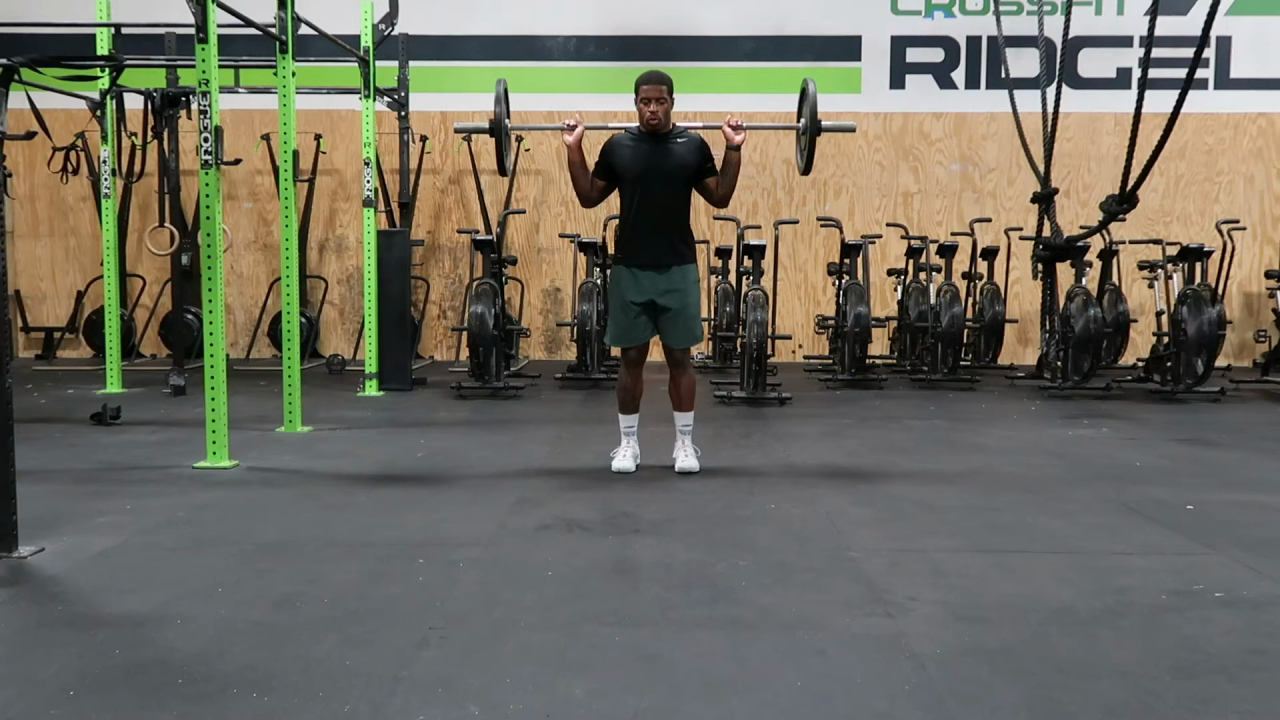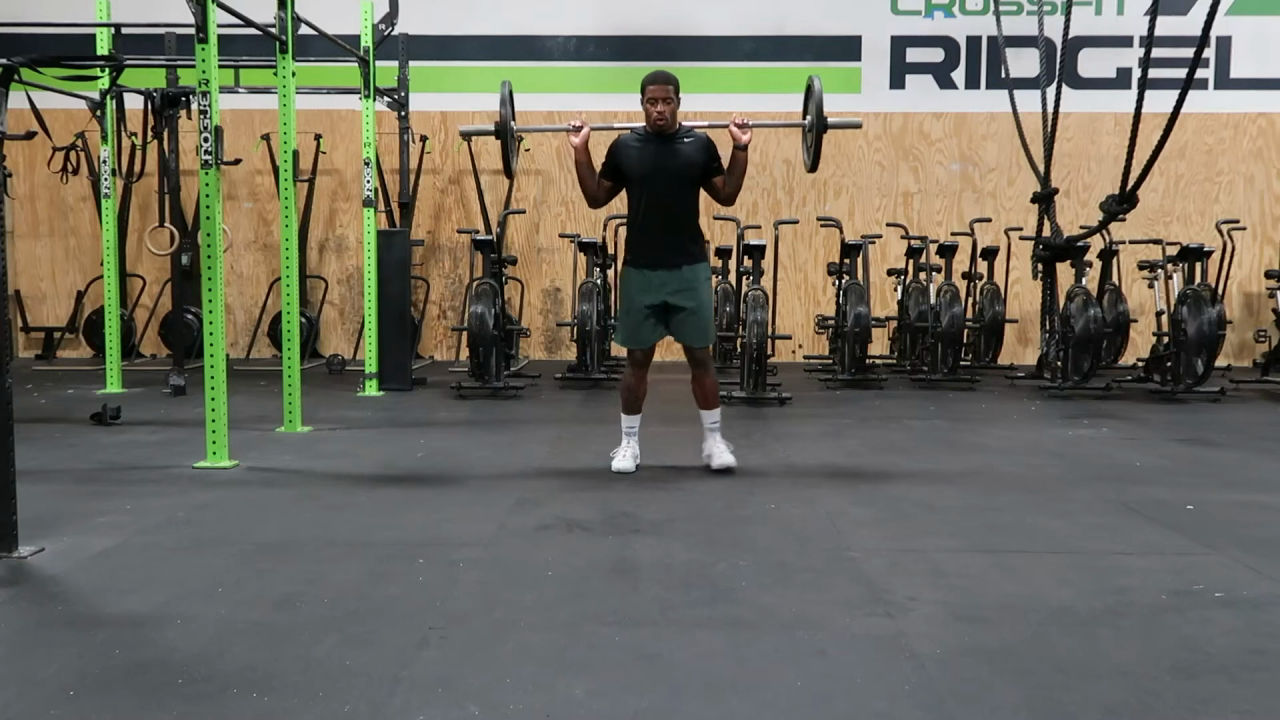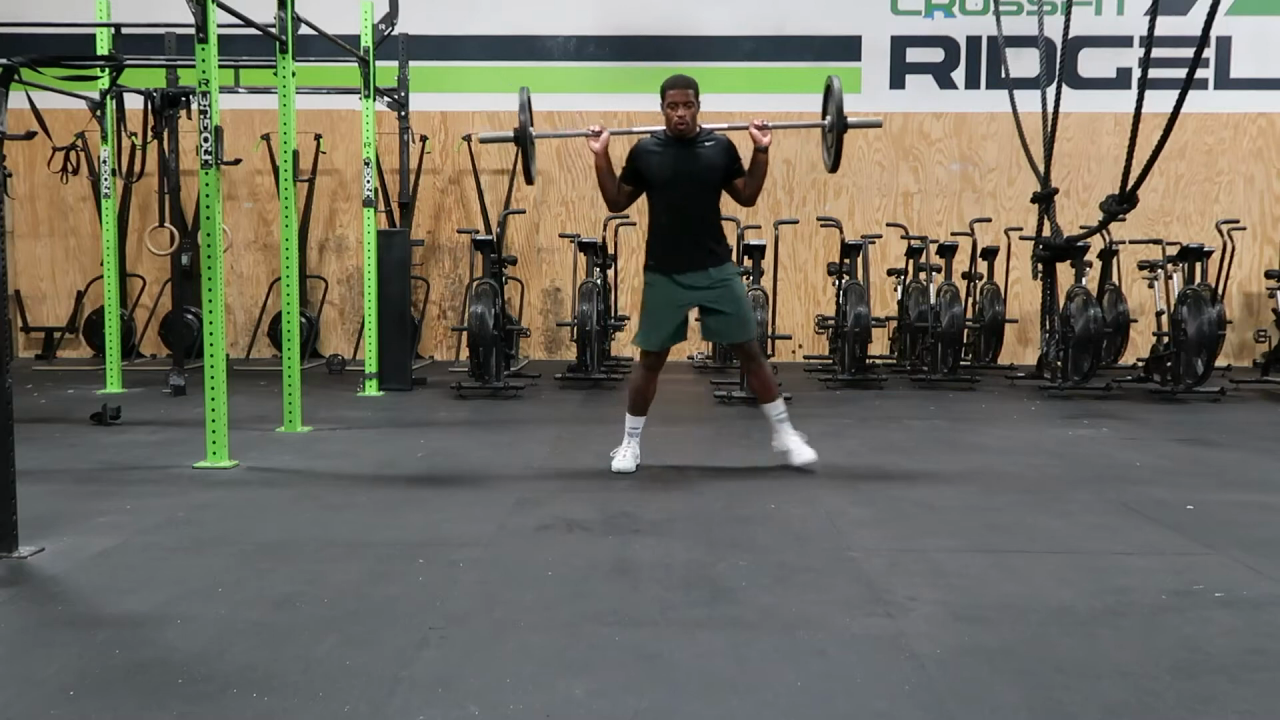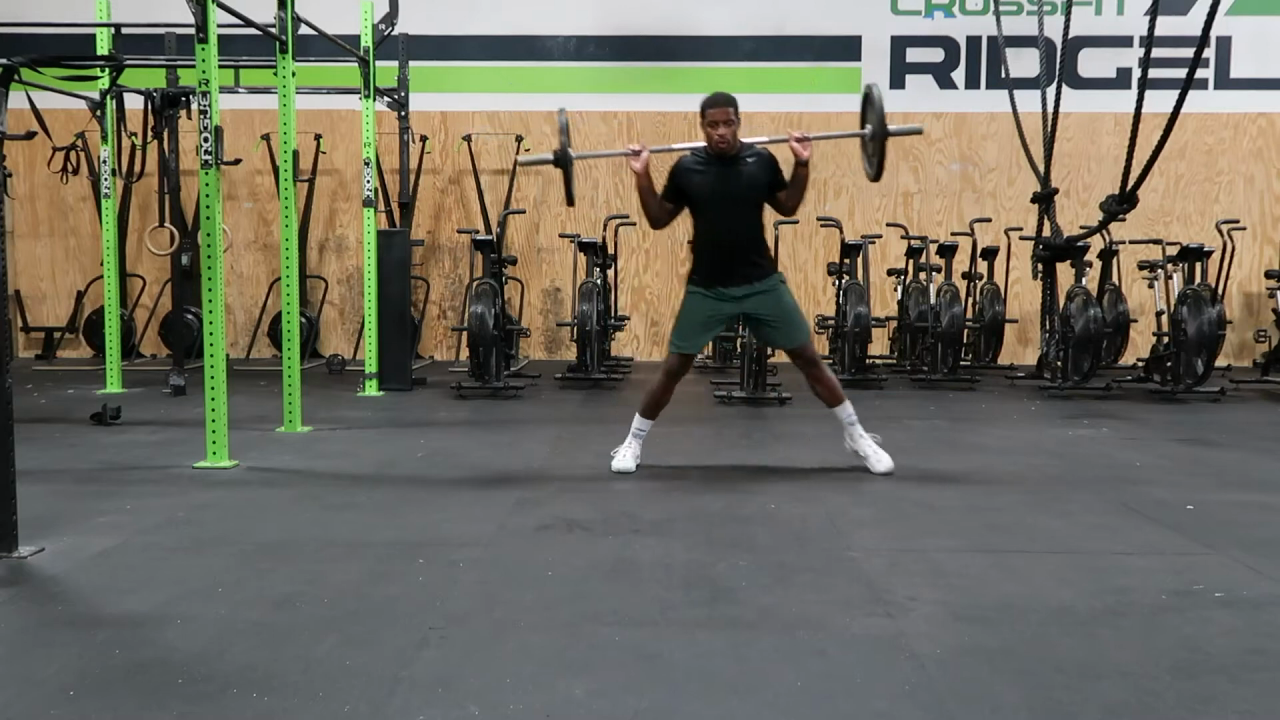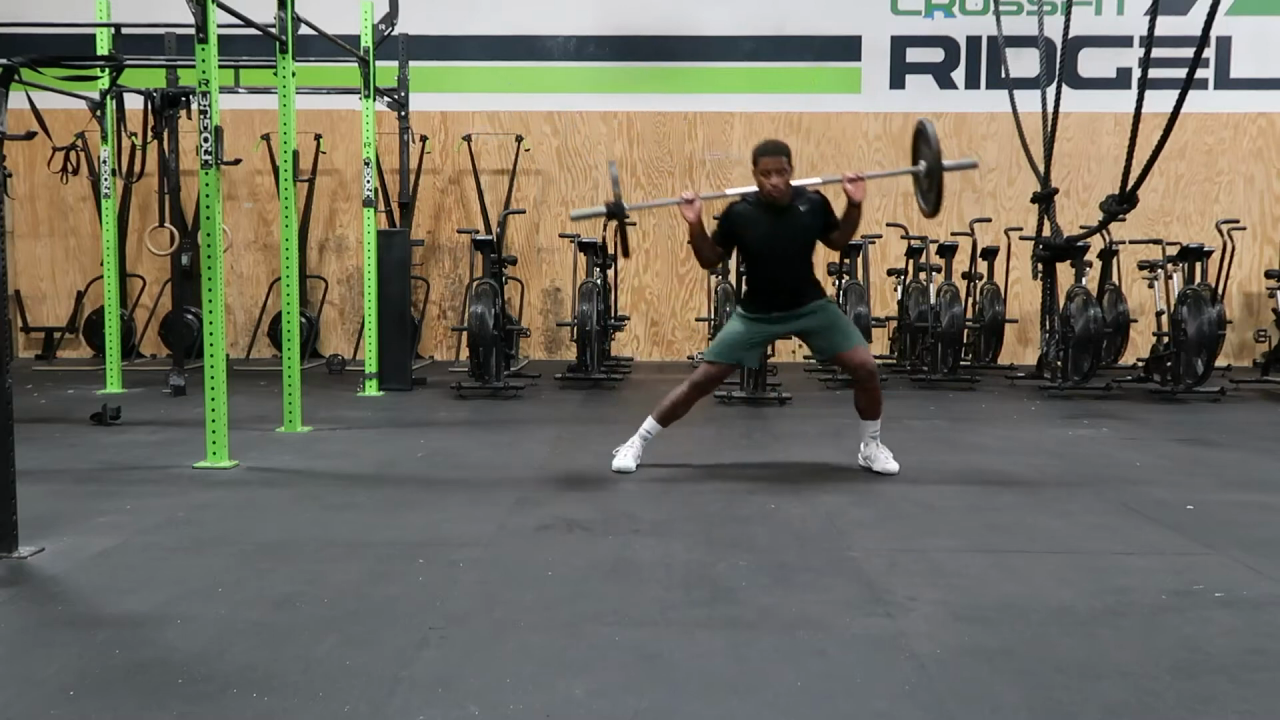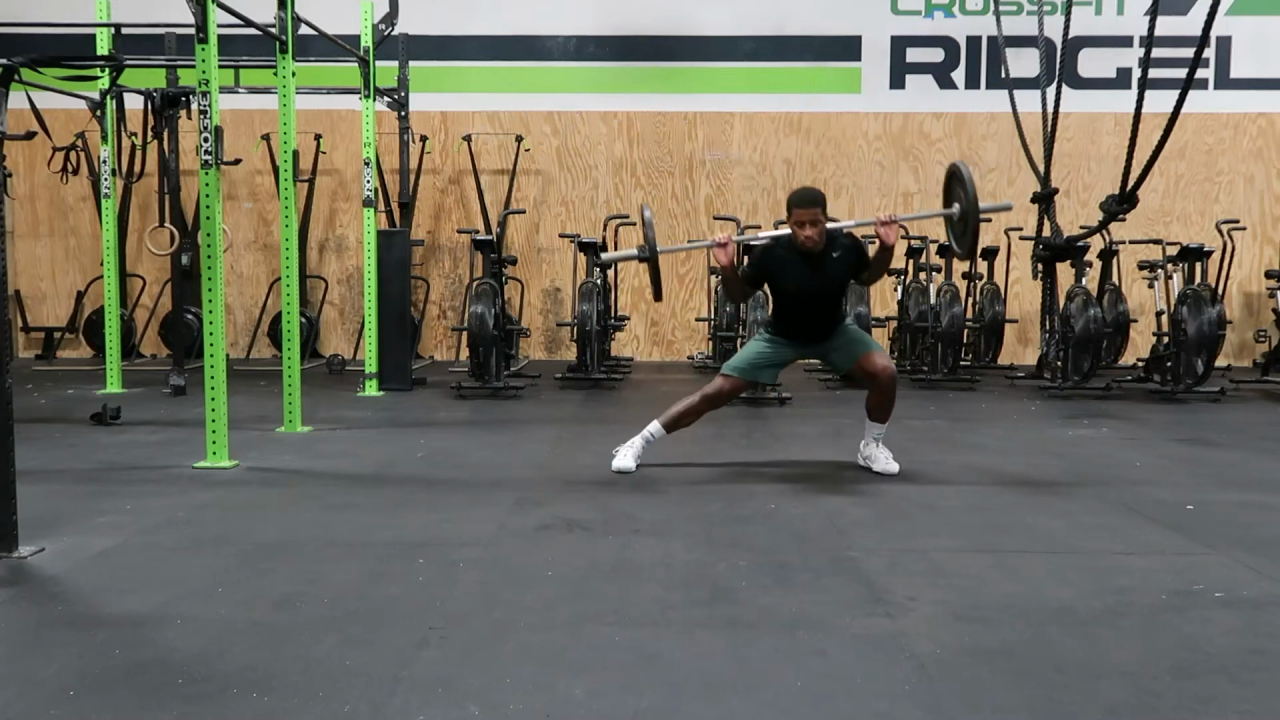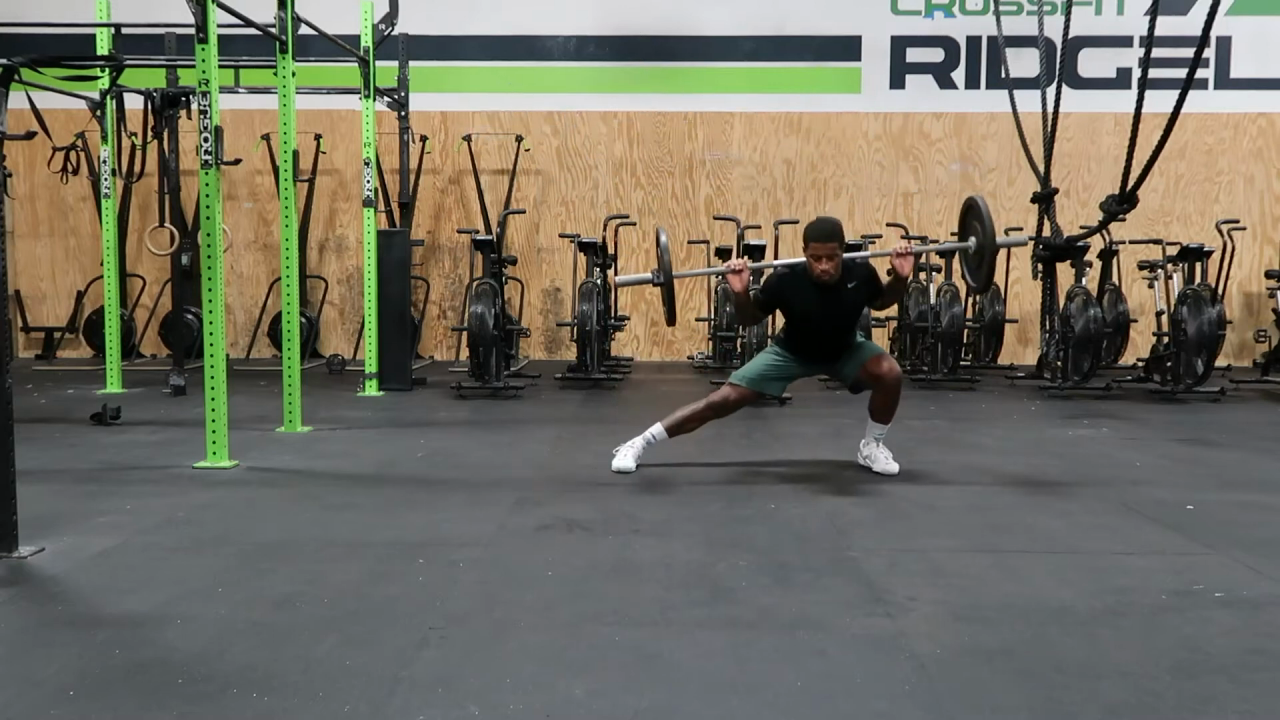
dt=0.2s
person 1, frame 1
left shoulder: (692, 144)
right shoulder: (618, 145)
left elbow: (720, 197)
right elbow: (589, 197)
left wrist: (733, 149)
right wrist: (574, 148)
left hip: (679, 268)
right hip: (630, 269)
left knee: (679, 357)
right knee: (632, 357)
left ankle: (684, 442)
right ankle: (628, 442)
person 1, frame 2
left shoulder: (699, 144)
right shoulder: (624, 146)
left elbow: (727, 196)
right elbow: (596, 198)
left wrist: (740, 148)
right wrist: (580, 150)
left hip: (690, 267)
right hip: (640, 270)
left knee: (700, 356)
right knee: (638, 358)
left ankle: (714, 439)
right ankle: (629, 443)
person 1, frame 3
left shoulder: (720, 146)
right shoulder: (645, 150)
left elbow: (747, 197)
right elbow: (616, 203)
left wrist: (761, 150)
right wrist: (601, 156)
left hip: (716, 269)
right hip: (664, 273)
left knee: (749, 351)
right knee: (650, 359)
left ankle: (784, 433)
right ankle: (630, 443)
person 1, frame 4
left shoulder: (761, 160)
right shoulder: (686, 167)
left elbow: (787, 207)
right elbow: (658, 220)
left wrist: (801, 163)
right wrist: (642, 174)
left hip: (761, 281)
right hip: (707, 287)
left knee: (807, 356)
right knee: (675, 366)
left ankle: (857, 436)
right ankle: (633, 443)
person 1, frame 5
left shoulder: (813, 203)
right shoulder: (739, 213)
left elbow: (838, 242)
right elbow: (710, 261)
left wrist: (855, 205)
right wrist: (695, 224)
left hip: (810, 305)
right hip: (756, 313)
left knee: (865, 368)
right knee: (704, 378)
left ankle: (871, 446)
right ankle: (636, 442)
person 1, frame 6
left shoulder: (846, 246)
right shoulder: (770, 253)
left elbow: (869, 277)
right elbow: (739, 295)
left wrist: (887, 247)
right wrist: (727, 265)
left hip: (833, 332)
right hip: (780, 337)
left knee: (884, 372)
right knee: (716, 392)
left ankle: (871, 447)
right ankle: (637, 443)
person 1, frame 7
left shoulder: (860, 273)
right shoulder: (785, 280)
left elbow: (881, 302)
right elbow: (749, 319)
left wrist: (901, 278)
right wrist: (740, 291)
left hip: (844, 350)
right hip: (791, 354)
left knee: (890, 374)
right knee: (722, 401)
left ankle: (872, 446)
right ankle: (638, 444)
